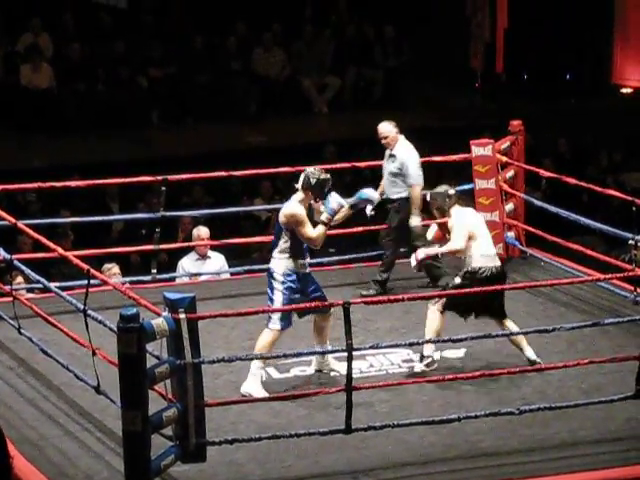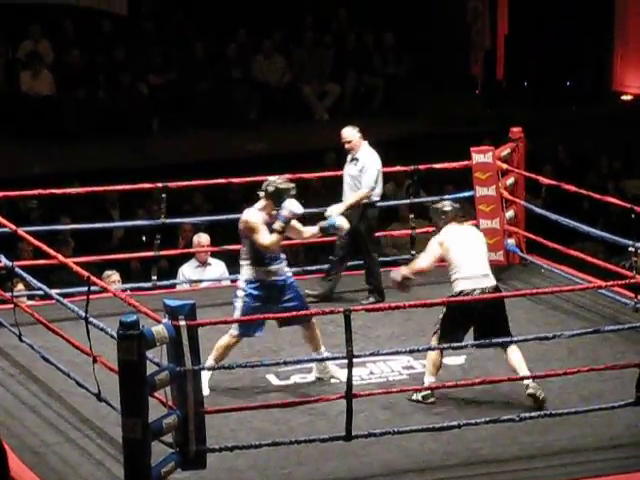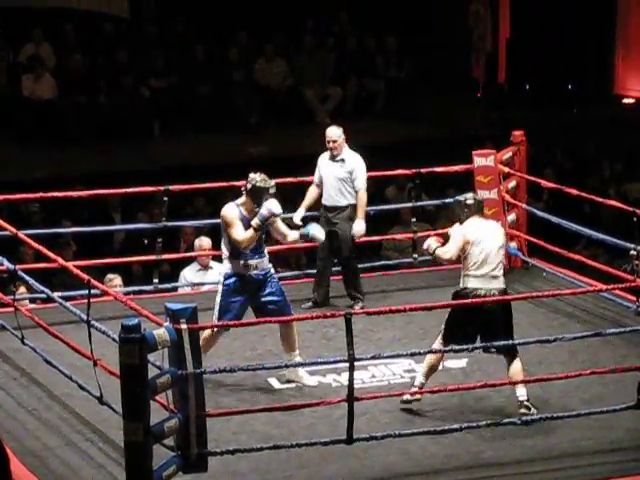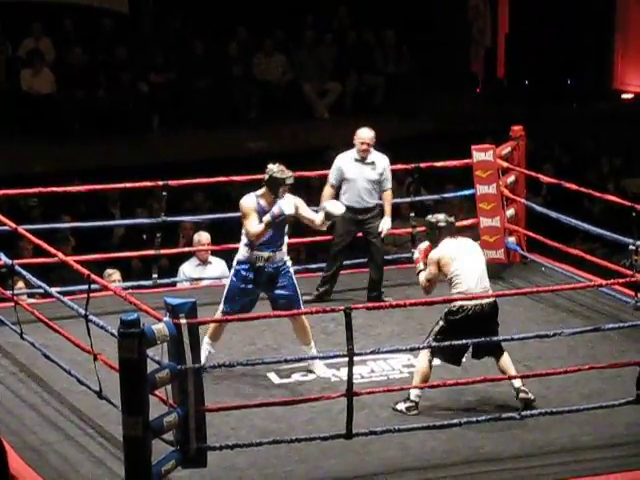
dt=0.4s
person 1, frame 1
left shoulder: (306, 204)
right shoulder: (293, 209)
left elbow: (327, 219)
right elbow: (315, 241)
left wrist: (354, 202)
right wrist: (328, 214)
left hip: (300, 270)
right hip: (285, 273)
left knee: (324, 312)
right knee: (276, 326)
left ankle: (322, 359)
right ankle: (253, 380)
person 1, frame 2
left shoulder: (279, 212)
right shoulder: (251, 217)
left elbow: (302, 233)
right elbow: (269, 247)
left wrist: (325, 226)
right wrist: (282, 221)
left hip: (280, 278)
right hip: (255, 282)
left knee: (308, 321)
right knee: (238, 333)
left ankle: (323, 366)
right ankle: (205, 372)
person 1, frame 3
left shoulder: (265, 209)
right shoulder: (230, 212)
left elbow: (286, 236)
right elbow: (243, 243)
left wrist: (305, 233)
right wrist: (260, 220)
left hip: (263, 273)
right hip: (236, 277)
left knee: (287, 319)
right knee: (218, 327)
left ankle: (294, 368)
person 1, frame 4
left shoulder: (292, 201)
right shoulder: (249, 202)
left elbow: (317, 223)
right elbow: (254, 235)
left wrist: (326, 214)
right wrist: (272, 217)
left hip: (278, 265)
right hip: (249, 265)
left knee: (297, 313)
right knee: (226, 313)
left ankle: (313, 358)
right ankle: (205, 350)
person 2, frame 1
left shoulder: (457, 219)
right shoulder: (469, 213)
left elbow: (458, 246)
left wrist: (429, 251)
right wrist: (445, 238)
left hip: (478, 273)
right hip: (495, 270)
left knee: (436, 307)
right knee: (500, 318)
left ankle: (427, 357)
right ankle: (531, 356)
person 2, frame 2
left shoulder: (442, 238)
right shoulder: (475, 232)
left elbow: (423, 264)
left wrist: (403, 273)
left hip: (464, 295)
right hip: (490, 290)
left knee: (438, 341)
right knee: (507, 342)
left ankle: (426, 390)
right ankle: (530, 385)
person 2, frame 3
left shoulder: (463, 230)
right shoulder: (498, 228)
left elbow: (448, 255)
left wrist: (433, 247)
left hip: (470, 295)
right hip: (497, 295)
left knee: (443, 343)
right knee: (510, 352)
left ankle: (416, 388)
right ankle: (523, 401)
person 2, frame 4
left shoulder: (436, 254)
right shoulder: (471, 244)
left elbow: (426, 287)
left wrist: (420, 265)
left hip: (463, 310)
right hip: (488, 306)
left knee: (428, 350)
right knee: (496, 349)
left ankle: (412, 401)
right ankle: (520, 389)
person 3, frame 1
left shoulder: (407, 153)
right shoulder: (390, 151)
left elbow: (416, 187)
left wrist: (415, 214)
left hip: (403, 204)
right hip: (396, 203)
left knee: (390, 244)
right knee: (414, 242)
left ankle: (379, 284)
right ankle: (436, 273)
person 3, frame 2
left shoulder: (369, 158)
right shoulder: (351, 157)
left elbow: (366, 190)
left wrist: (342, 206)
left hip: (364, 211)
right hip: (351, 210)
left knee: (367, 253)
right knee: (339, 251)
left ankle: (376, 293)
right ankle: (326, 290)
person 3, frame 3
left shoulder: (354, 160)
right shoulder: (323, 159)
left elbow: (361, 192)
right elbow: (316, 186)
left wrist: (360, 220)
right wrist: (302, 208)
left hip: (345, 213)
right hip: (325, 212)
left knee: (347, 258)
right knee: (322, 258)
left ankle: (357, 297)
right ankle: (319, 297)
person 3, frame 4
left shoulder: (382, 161)
right shoulder: (342, 159)
left elbow: (386, 191)
right elbow: (330, 187)
left wrist: (387, 217)
left hip: (371, 214)
right hip: (347, 214)
left knee: (377, 255)
right knee: (336, 253)
left ankle: (375, 294)
right ankle: (323, 291)
